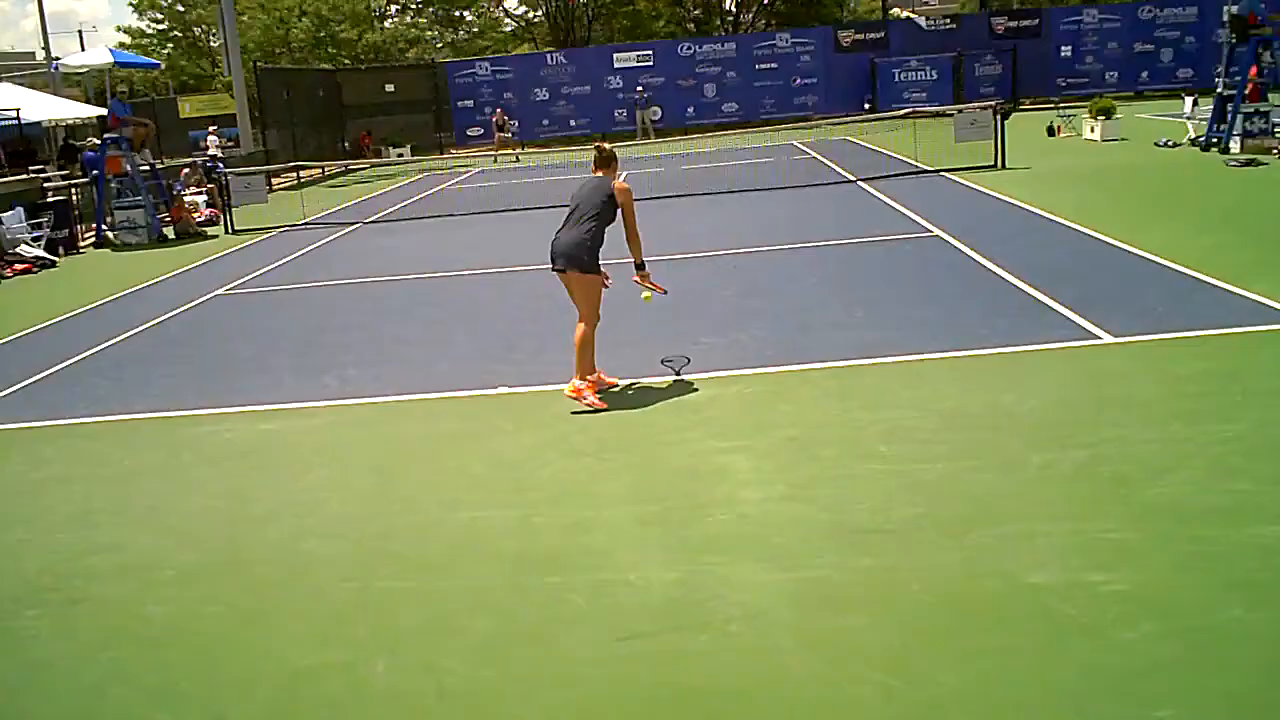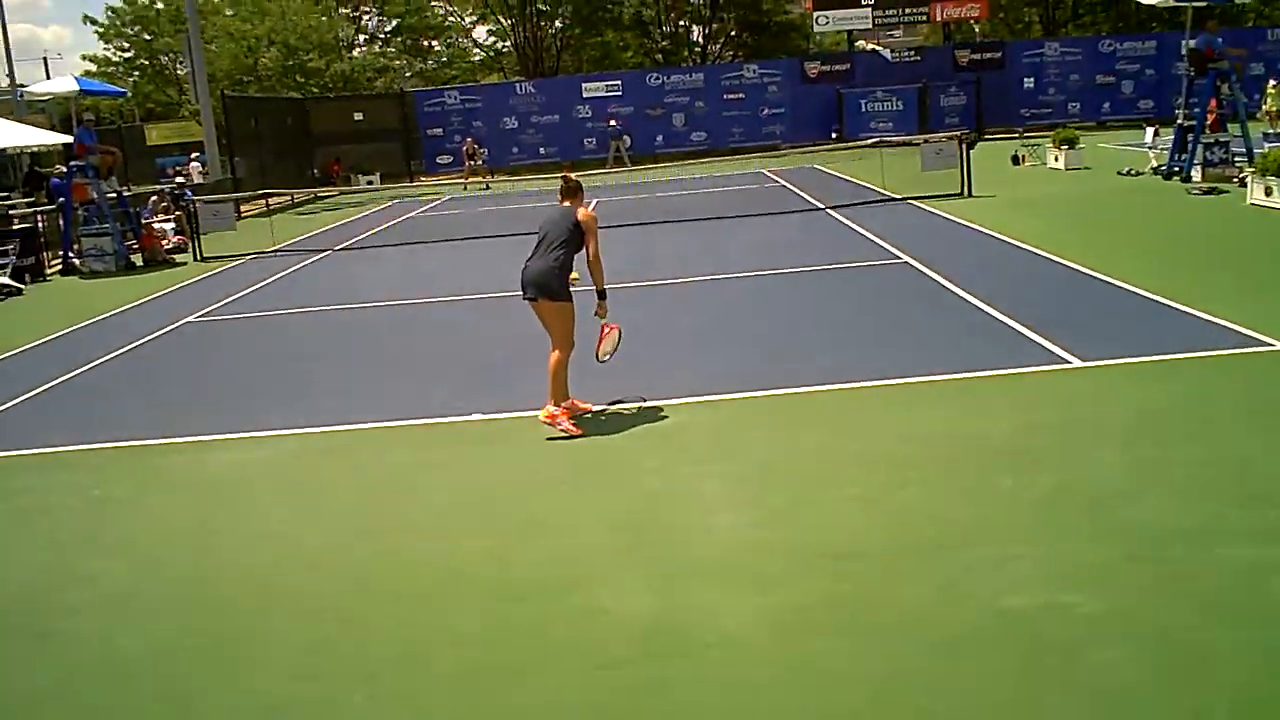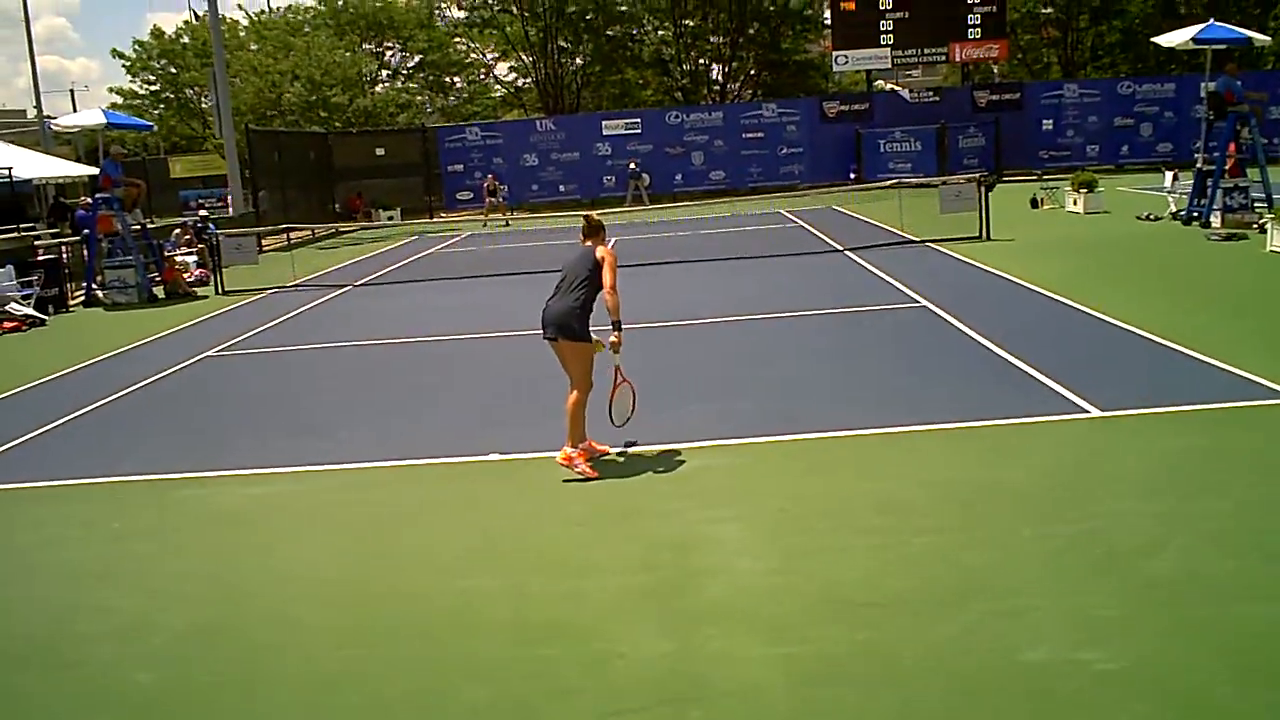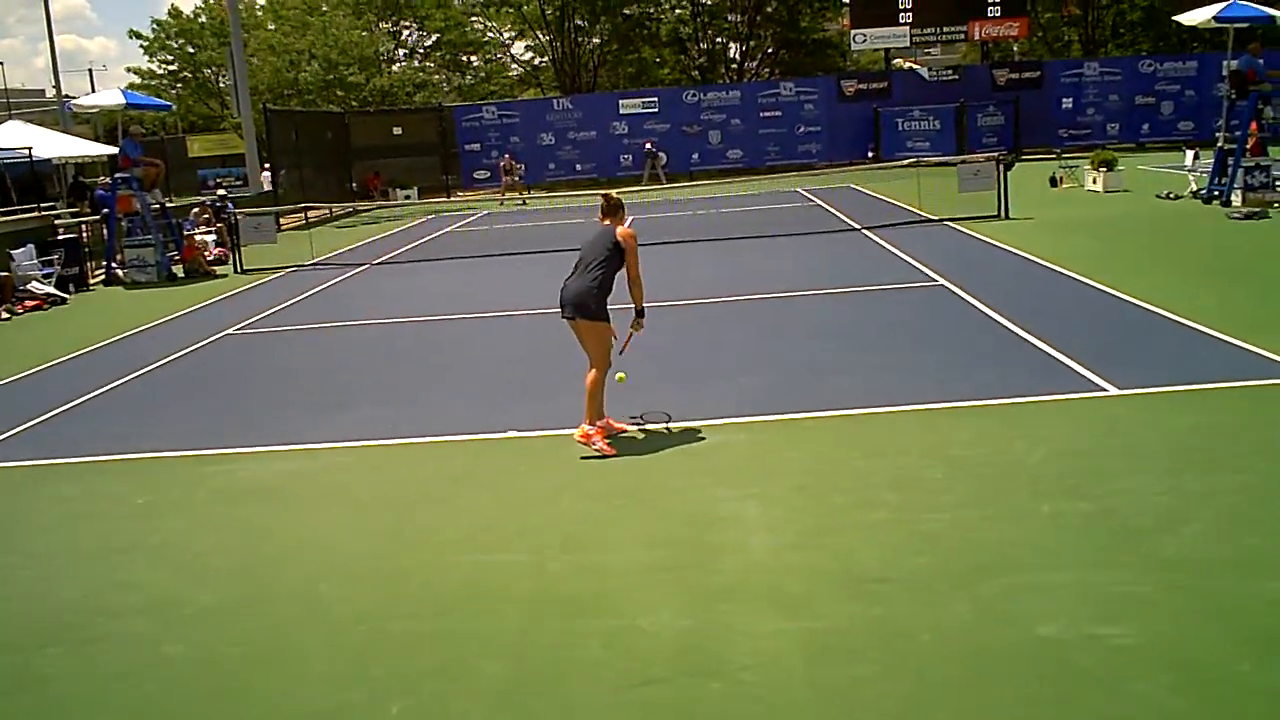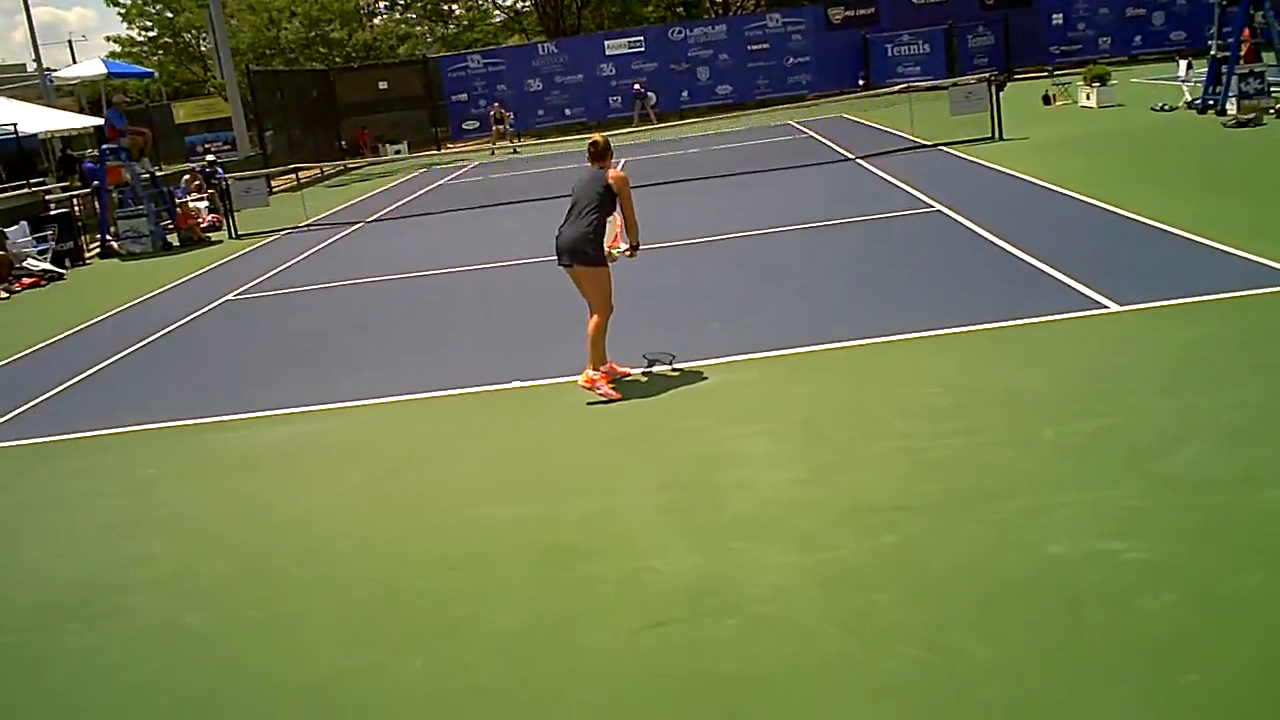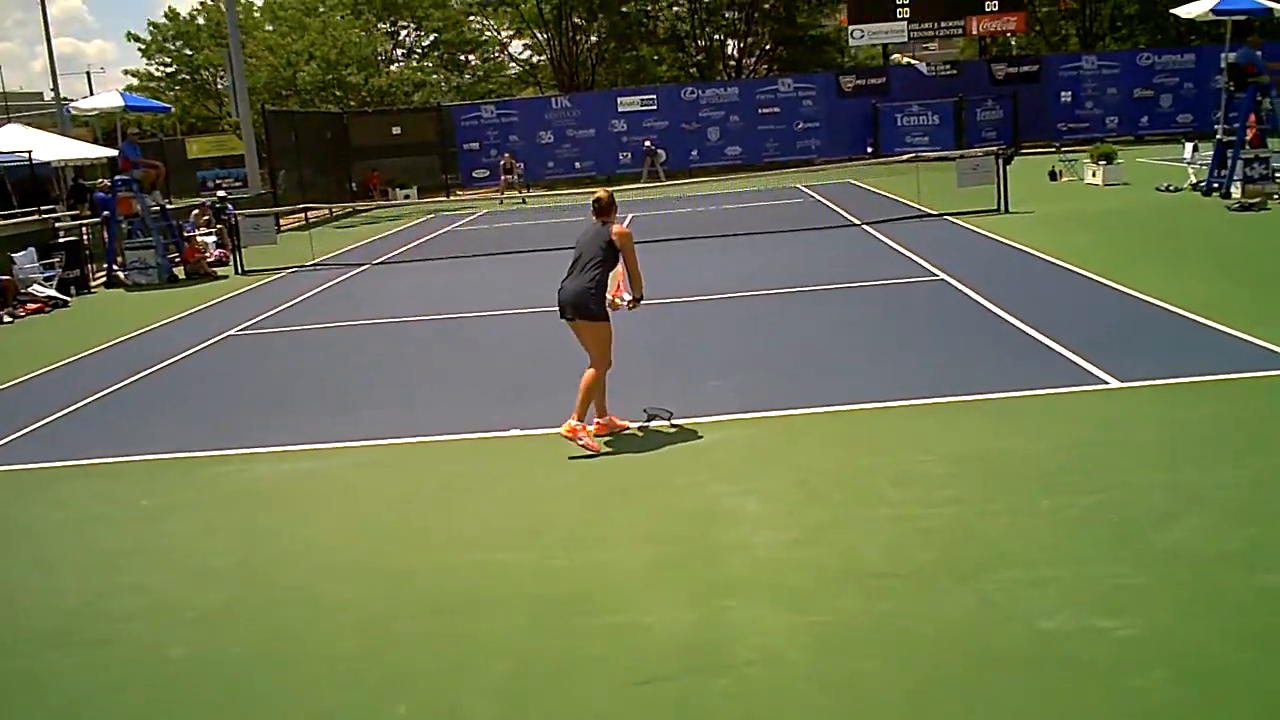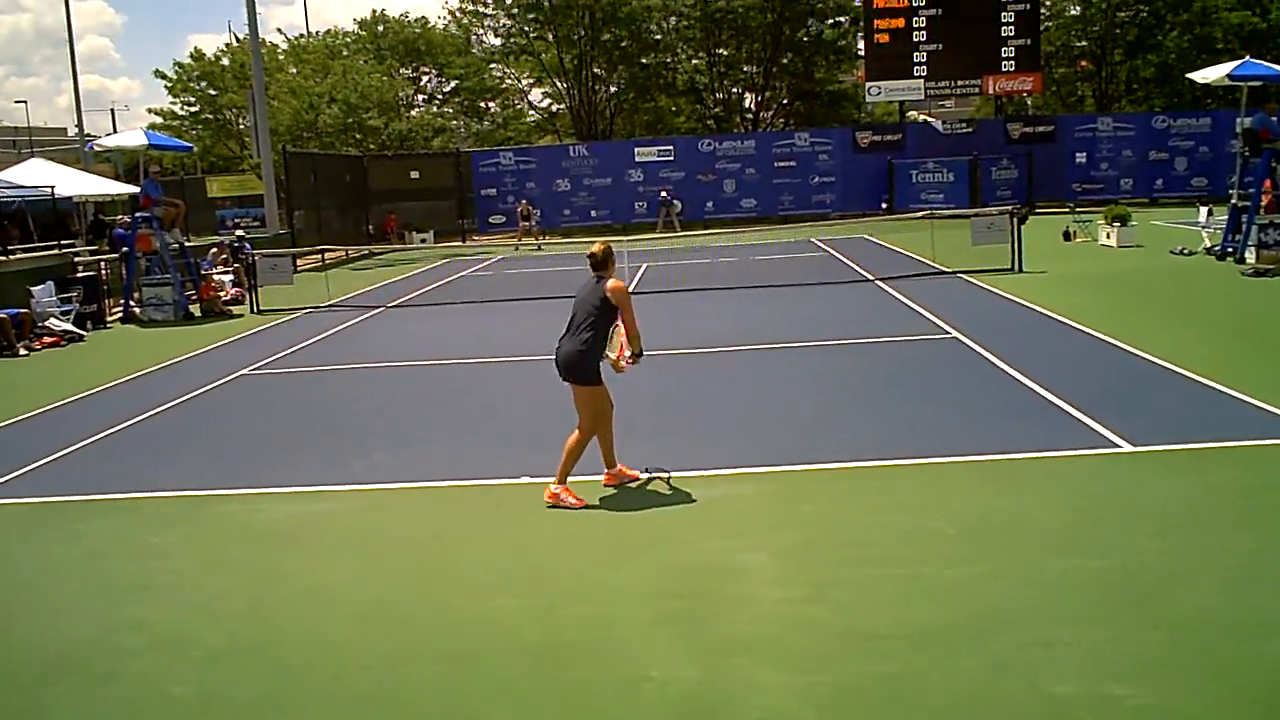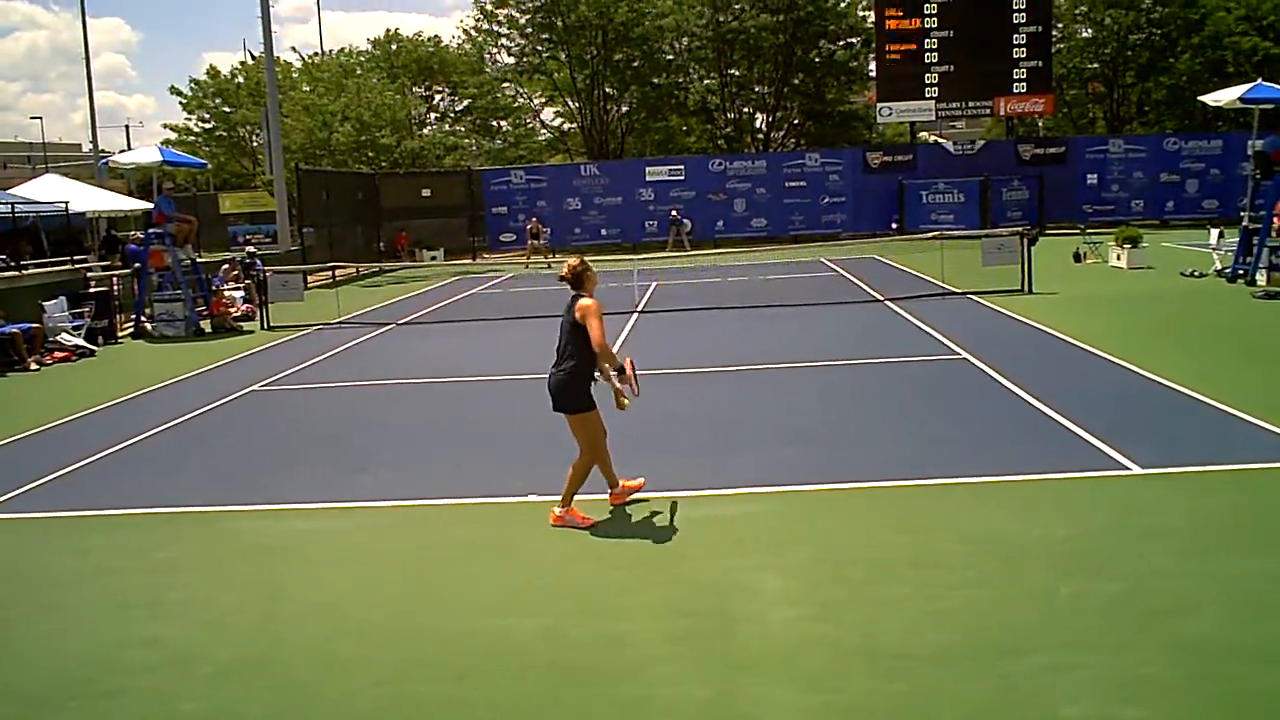
dt=0.5s
person 1, frame 1
left shoulder: (582, 187)
right shoulder: (620, 188)
right elbow: (631, 232)
left wrist: (595, 269)
right wrist: (640, 267)
left hip: (559, 247)
right hip: (580, 250)
left knee: (588, 317)
right knee: (588, 319)
left ankle: (591, 374)
right ankle: (579, 382)
person 1, frame 2
left shoulder: (550, 217)
right shoulder: (586, 215)
right elbow: (593, 259)
right wrist: (601, 297)
left hip: (530, 275)
right hip: (550, 277)
left knee: (562, 344)
right knee: (563, 346)
left ankle: (563, 401)
right ankle: (553, 408)
person 1, frame 3
left shoulder: (574, 256)
right shoulder: (605, 252)
right elbow: (609, 289)
left wrist: (588, 338)
right wrist: (616, 327)
left hip: (550, 315)
right hip: (570, 317)
left knee: (580, 385)
right knee: (581, 386)
left ankle: (581, 443)
right ankle: (570, 450)
person 1, frame 4
left shoulder: (594, 236)
right shoulder: (626, 233)
right elbow: (633, 278)
left wrist: (603, 324)
right wrist: (639, 313)
left hip: (568, 295)
right hip: (588, 297)
left knee: (600, 363)
right knee: (600, 365)
left ankle: (599, 420)
right ankle: (588, 428)
person 1, frame 5
left shoulder: (582, 178)
right shoulder: (616, 177)
right elbow: (629, 218)
left wrist: (601, 250)
right wrist: (633, 245)
left hip: (564, 242)
right hip: (584, 244)
left knee: (599, 308)
right knee: (601, 310)
left ankle: (602, 366)
right ankle: (592, 374)
person 1, frame 6
left shoulder: (586, 233)
right shoulder: (620, 232)
right elbow: (633, 273)
left wrist: (605, 298)
right wrist: (637, 297)
left hip: (567, 295)
right hip: (586, 298)
left knee: (599, 360)
right knee: (600, 363)
left ankle: (602, 419)
right ankle: (575, 424)
person 1, frame 7
left shoulder: (586, 288)
right shoulder: (617, 287)
right elbow: (631, 330)
left wrist: (608, 357)
right wrist: (636, 352)
left hip: (566, 354)
right hip: (581, 359)
left knee: (605, 410)
right knee: (588, 426)
left ankle: (613, 470)
right ankle: (557, 488)
person 1, frame 8
left shoulder: (575, 305)
right shoulder: (589, 304)
right elbow: (599, 346)
left wrist: (613, 382)
right wrist: (620, 369)
left hip: (565, 381)
right hip: (571, 386)
left knee: (598, 436)
right knee: (590, 451)
left ankle: (616, 488)
right ankle: (562, 509)
